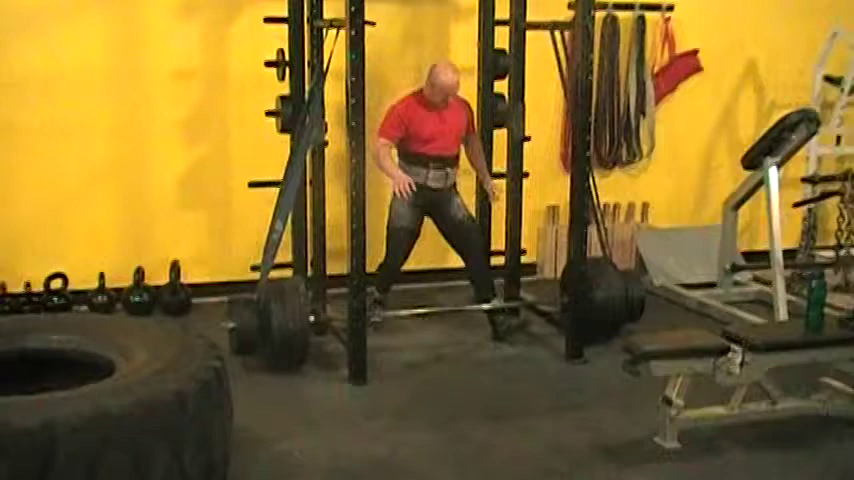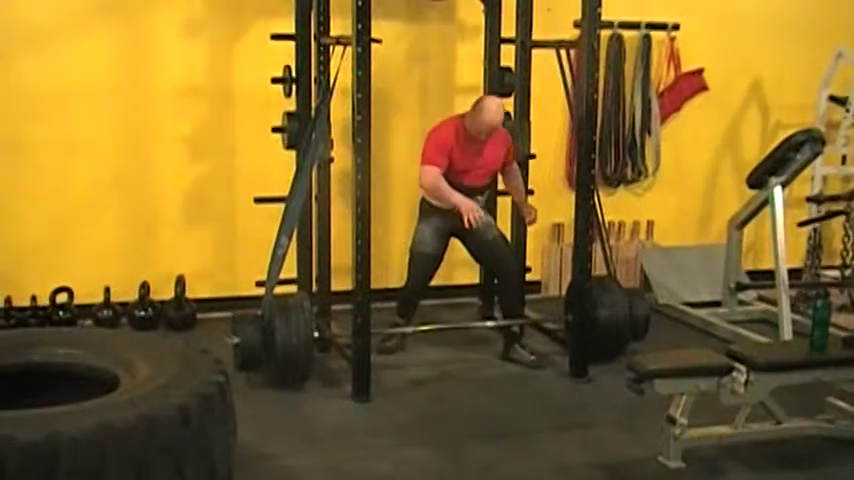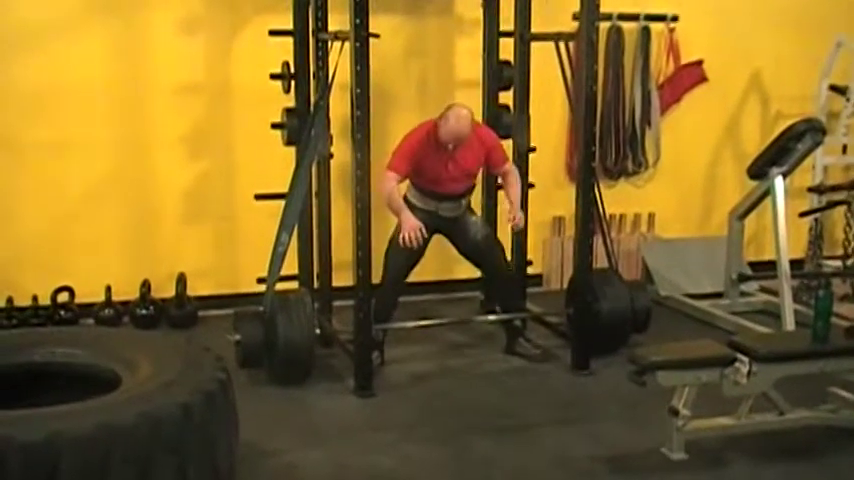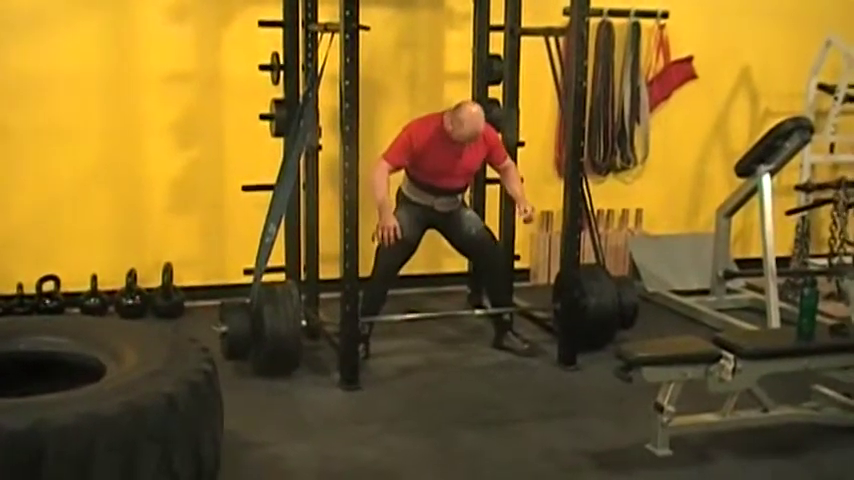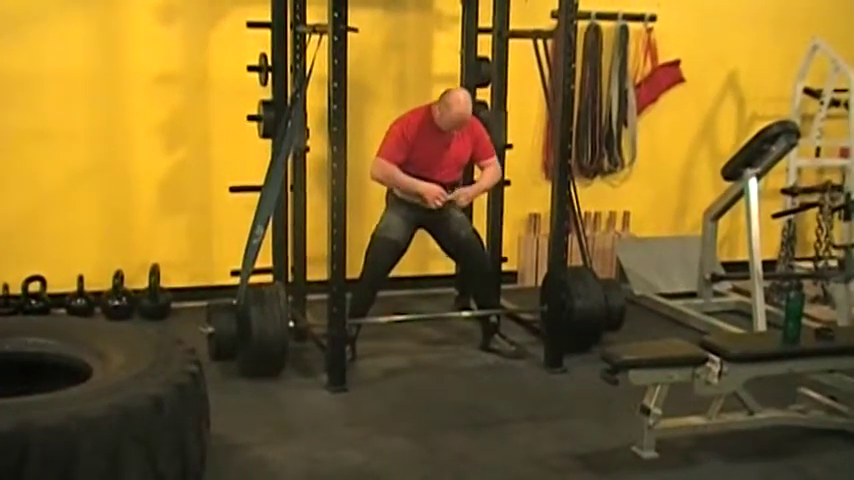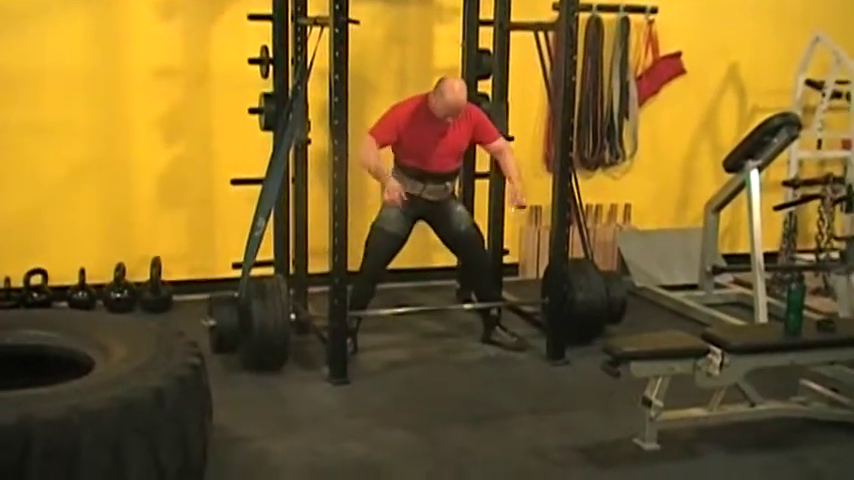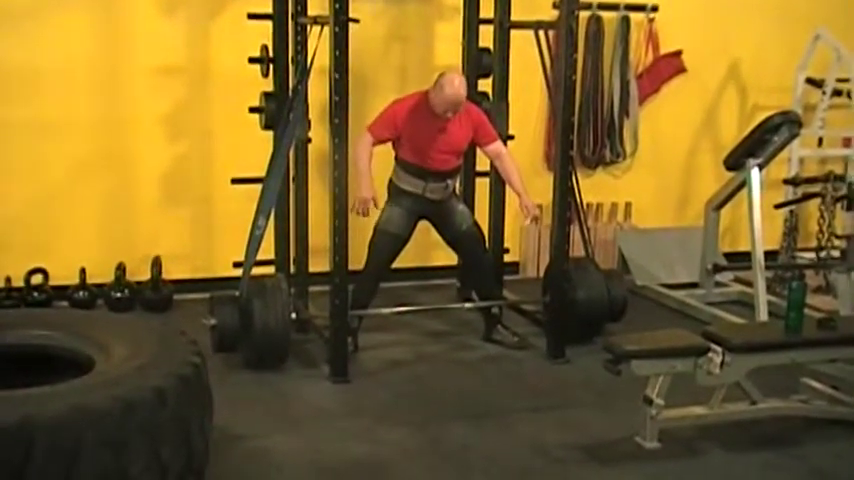
dt=0.7s
person 1, frame 1
left shoulder: (462, 108)
right shoulder: (404, 109)
left elbow: (471, 143)
right elbow: (381, 147)
left wrist: (485, 179)
right wrist: (395, 173)
left hip: (445, 190)
right hip: (411, 189)
left knee: (475, 248)
right knee: (396, 252)
left ankle: (497, 318)
right ankle: (376, 302)
person 1, frame 2
left shoulder: (502, 137)
right shoulder: (444, 134)
left elbow: (510, 170)
right elbow: (428, 178)
left wrist: (523, 203)
right wrist: (461, 202)
left hip: (476, 213)
right hip: (438, 211)
left knee: (510, 269)
right knee: (418, 276)
left ankle: (513, 341)
right ankle: (399, 329)
person 1, frame 3
left shoulder: (484, 138)
right shoulder: (417, 139)
left elbow: (508, 171)
right elbow: (388, 182)
left wrist: (515, 205)
right wrist: (405, 216)
left hip: (459, 211)
right hip: (420, 210)
left knee: (498, 264)
right knee: (394, 270)
left ankle: (516, 335)
right ankle: (376, 342)
person 1, frame 4
left shoulder: (486, 135)
right shoulder: (419, 131)
left elbow: (507, 167)
right elbow: (381, 169)
left wrist: (521, 199)
right wrist: (385, 213)
left hip: (454, 207)
right hip: (414, 204)
left knee: (494, 258)
right knee: (386, 264)
left ankle: (504, 331)
right ankle: (361, 334)
person 1, frame 5
left shoulder: (473, 128)
right shoulder: (409, 125)
left elbow: (493, 168)
right elbow: (379, 170)
left wrist: (474, 189)
right wrist: (422, 187)
left hip: (445, 206)
right hip: (404, 204)
left knee: (480, 262)
right knee: (375, 267)
left ankle: (491, 333)
right ankle: (348, 336)
person 1, frame 6
left shoulder: (472, 116)
right shoulder: (405, 112)
left elbow: (502, 149)
right elbow: (368, 148)
left wrist: (516, 183)
right wrist: (387, 180)
left hip: (444, 197)
right hip: (405, 195)
left knee: (477, 256)
right knee: (374, 260)
left ankle: (493, 325)
right ankle: (349, 329)
person 1, frame 7
left shoulder: (473, 115)
right shoulder: (404, 109)
left elbow: (499, 153)
right elbow: (365, 141)
left wrist: (522, 195)
right wrist: (365, 185)
left hip: (446, 196)
right hip: (406, 194)
left knee: (478, 255)
right knee: (378, 260)
left ankle: (494, 324)
right ankle: (350, 328)
